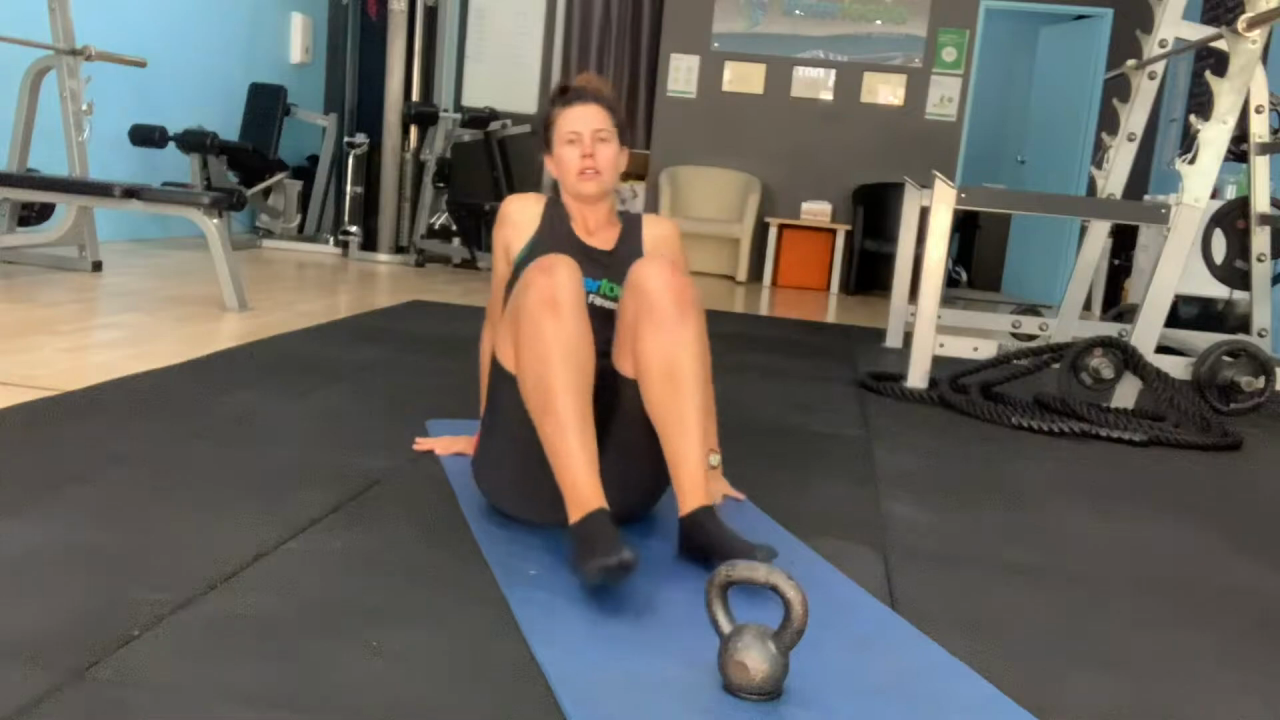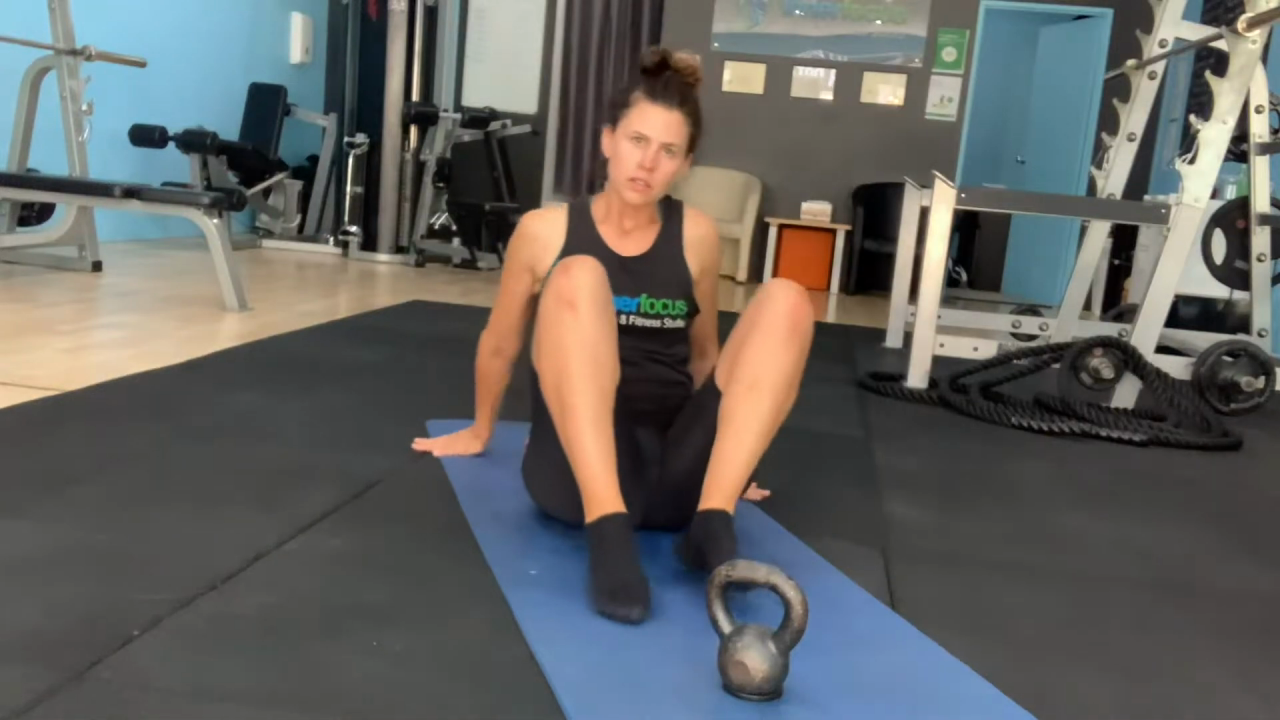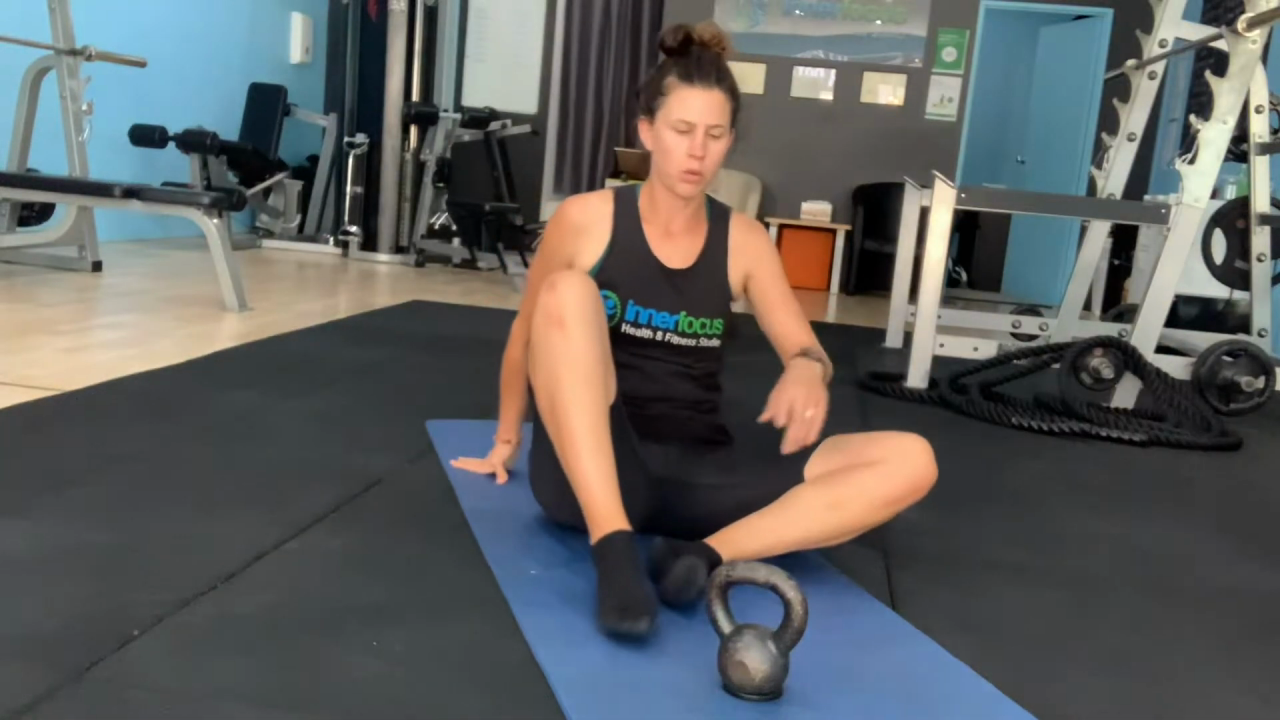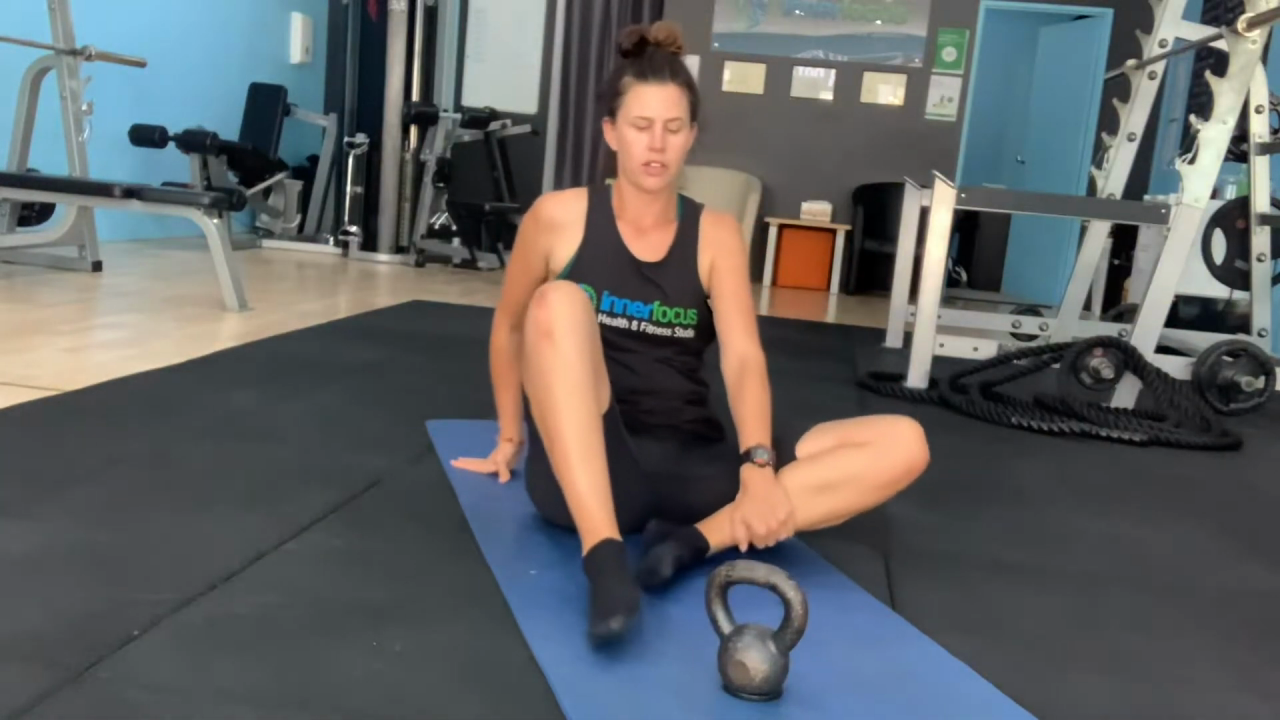
dt=1s
person 1, frame 1
left shoulder: (656, 236)
right shoulder: (521, 215)
left elbow: (683, 350)
left wrist: (706, 462)
right wrist: (483, 434)
left hip: (624, 474)
right hip: (528, 469)
left knee: (659, 278)
right knee: (551, 276)
left ankle: (698, 517)
right ankle: (588, 521)
person 1, frame 2
left shoulder: (698, 235)
right shoulder: (545, 230)
right elbow: (503, 340)
left wrist: (712, 448)
right wrist: (479, 431)
left hip: (677, 470)
right hip: (576, 468)
left knee: (785, 300)
right knee: (580, 276)
left ankle: (712, 521)
right ankle: (606, 528)
person 1, frame 3
left shoulder: (745, 239)
right shoulder: (585, 219)
left elbow: (800, 344)
right elbow: (526, 331)
left wrist: (805, 369)
right wrist: (507, 439)
left hip: (698, 473)
right hip: (590, 471)
left knee: (911, 462)
right knee: (567, 293)
left ankle: (705, 555)
right ankle: (613, 547)
person 1, frame 4
left shoulder: (716, 234)
right shoulder: (558, 217)
left elbow: (742, 357)
right elbow: (508, 328)
left wrist: (758, 468)
right wrist: (510, 439)
left hip: (689, 465)
right hip: (588, 468)
left knee: (902, 445)
right knee: (559, 304)
left ankle: (698, 537)
right ankle: (604, 558)
